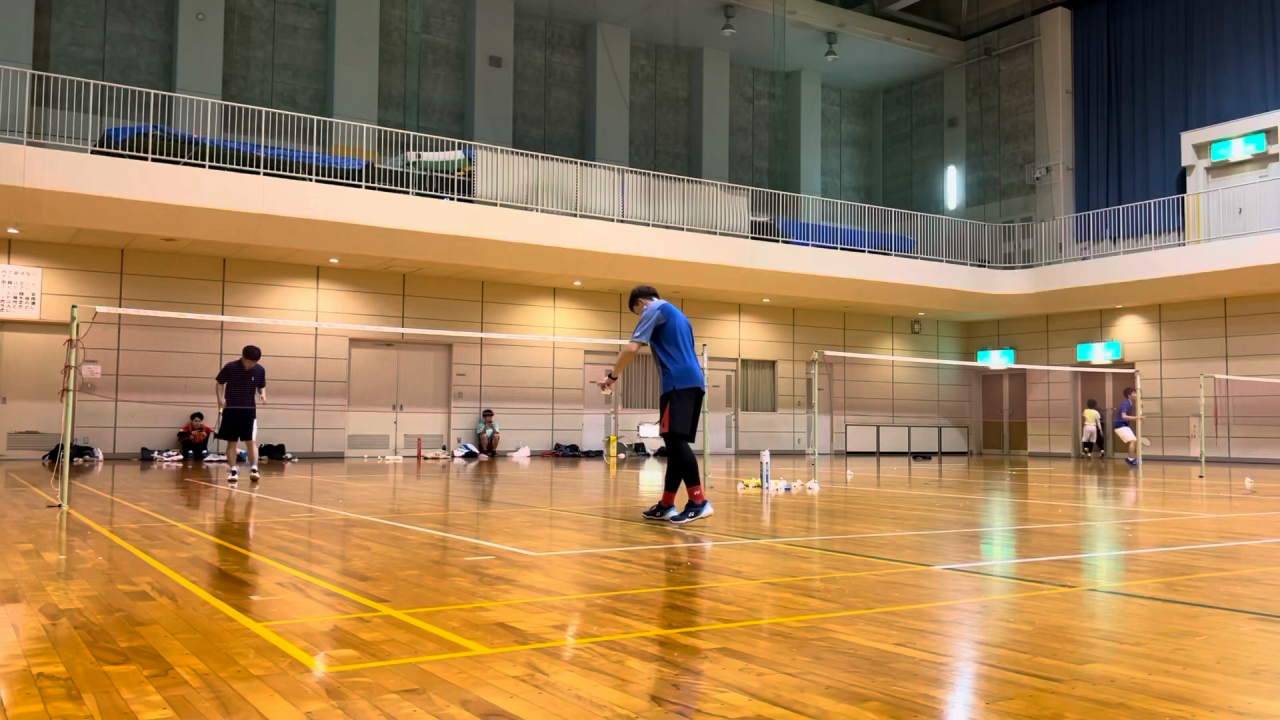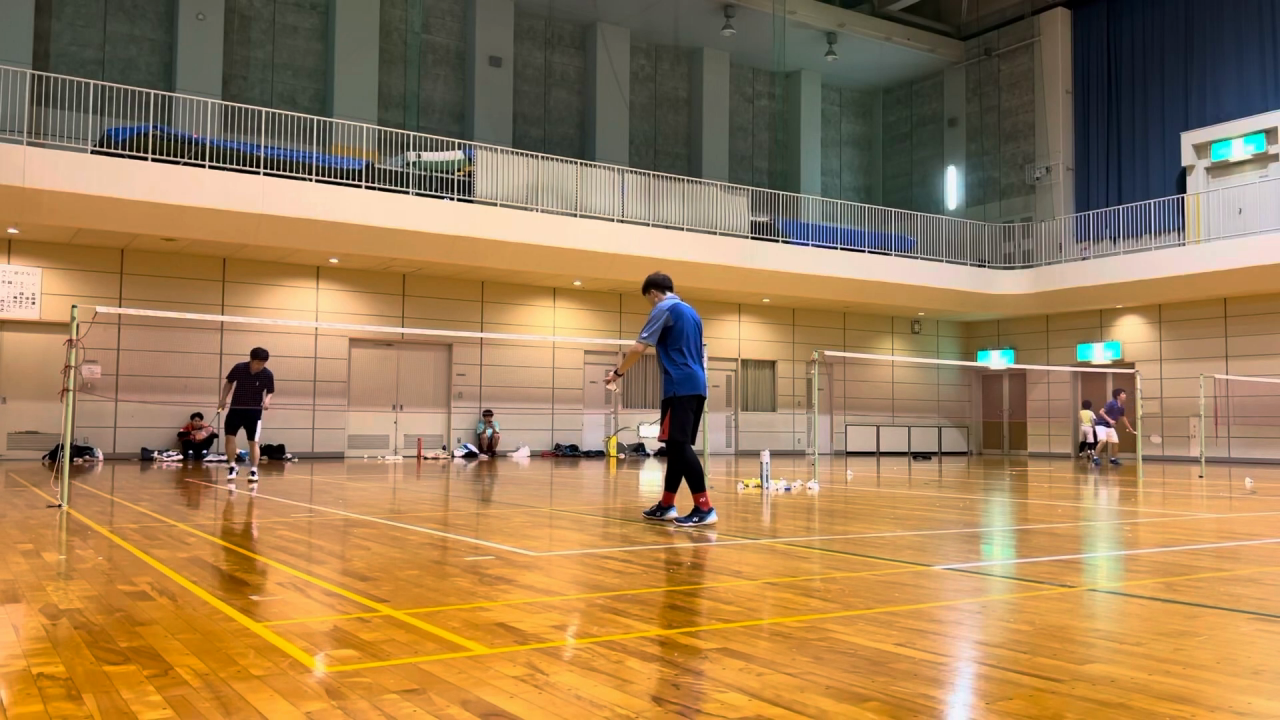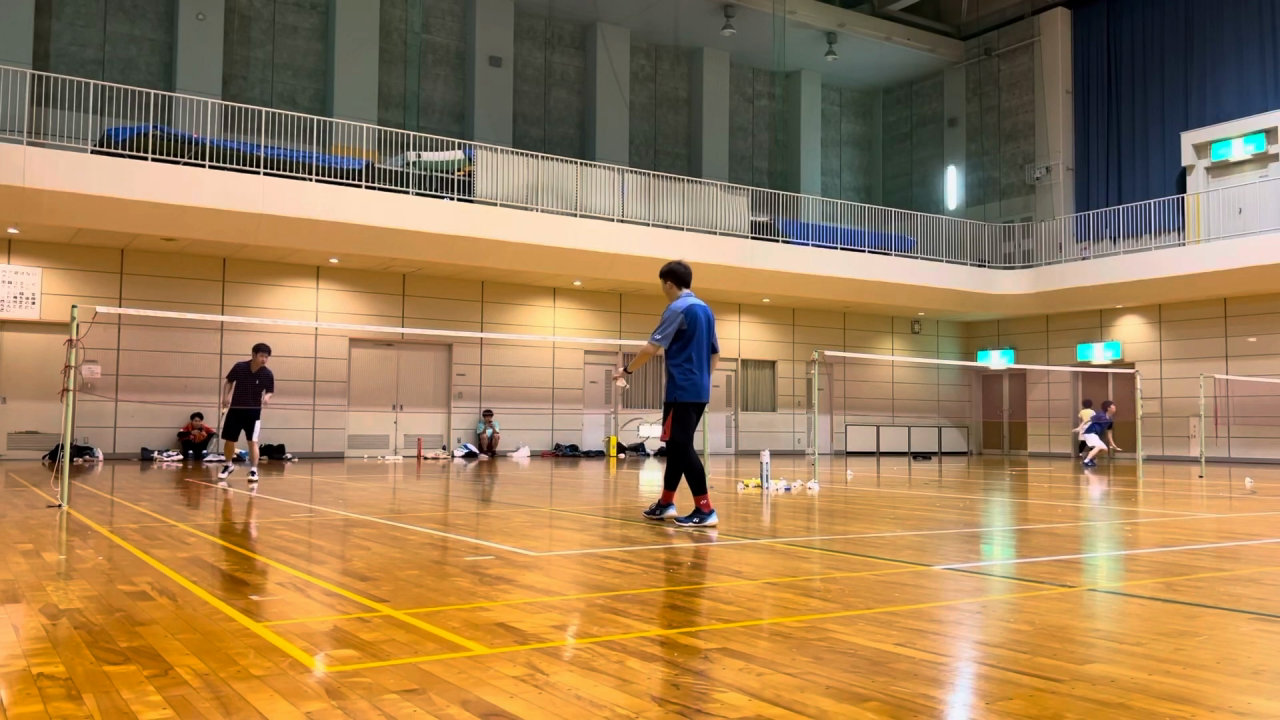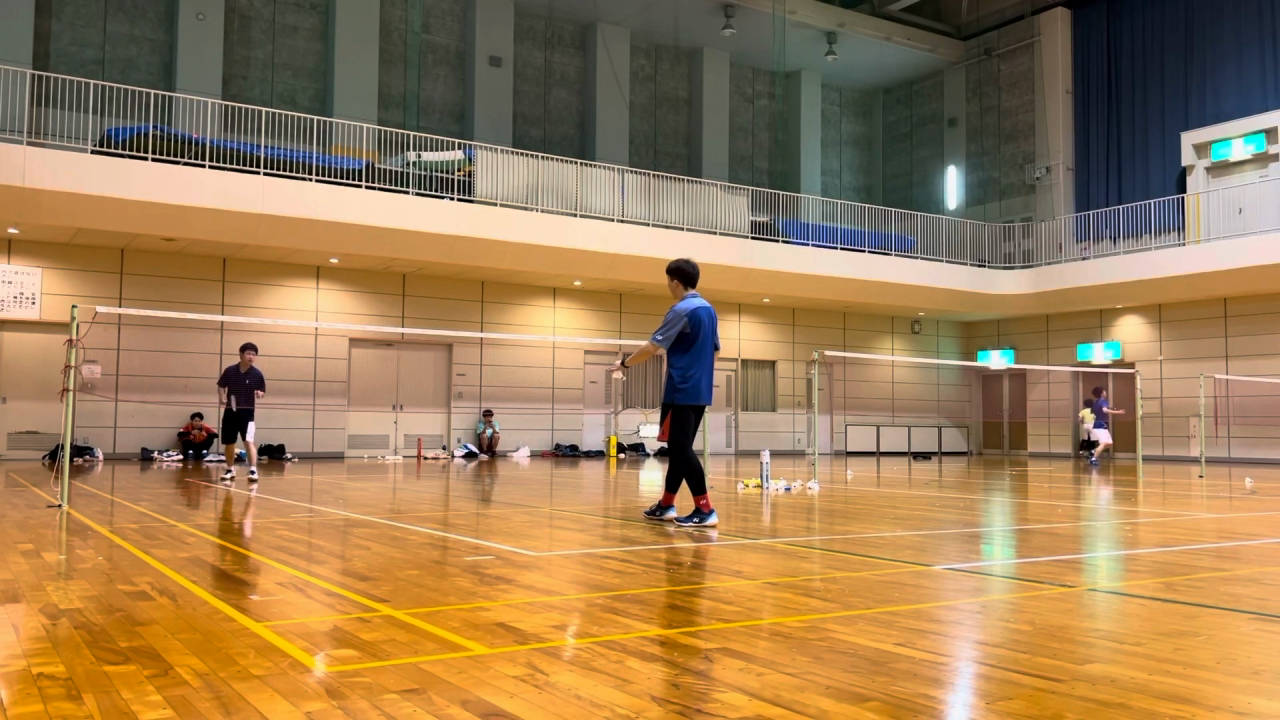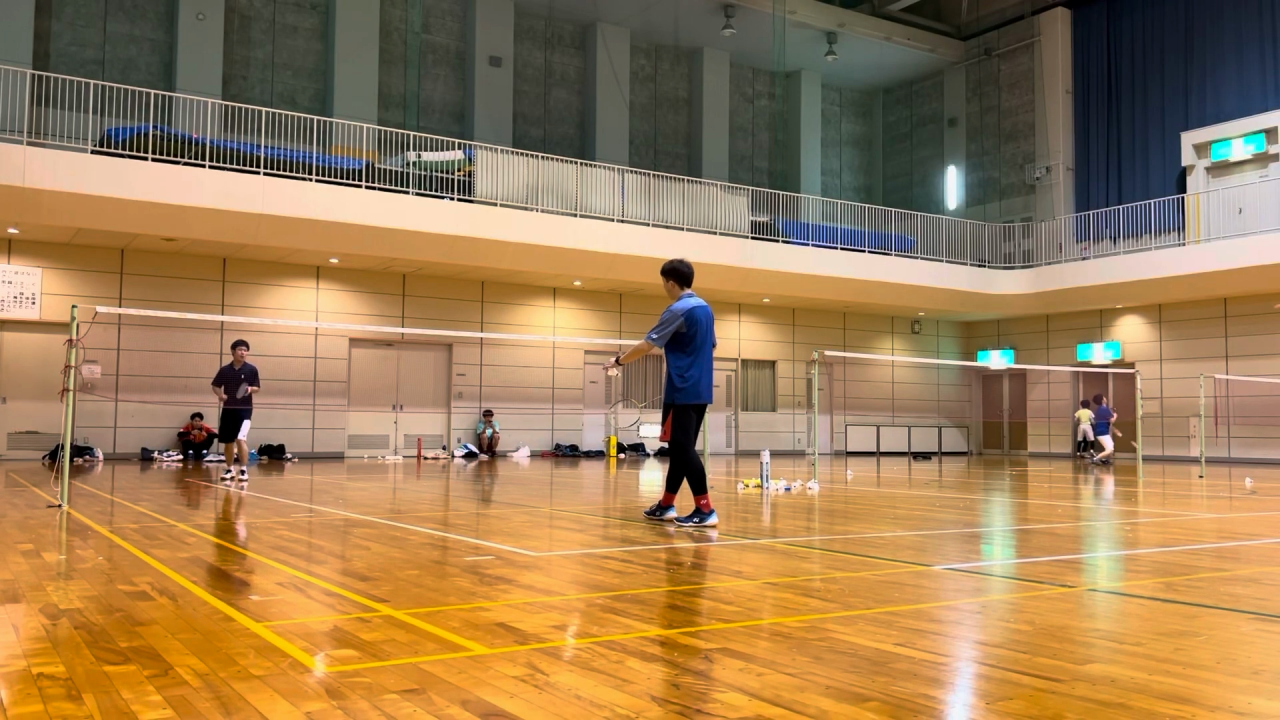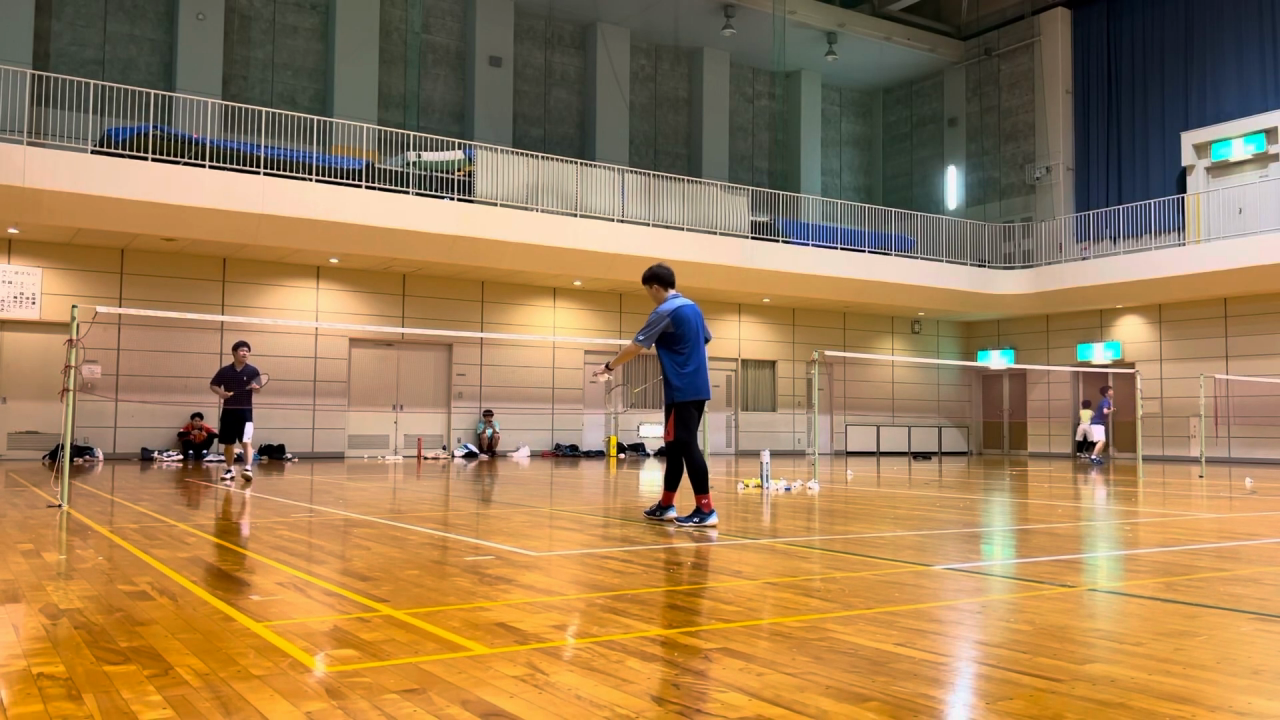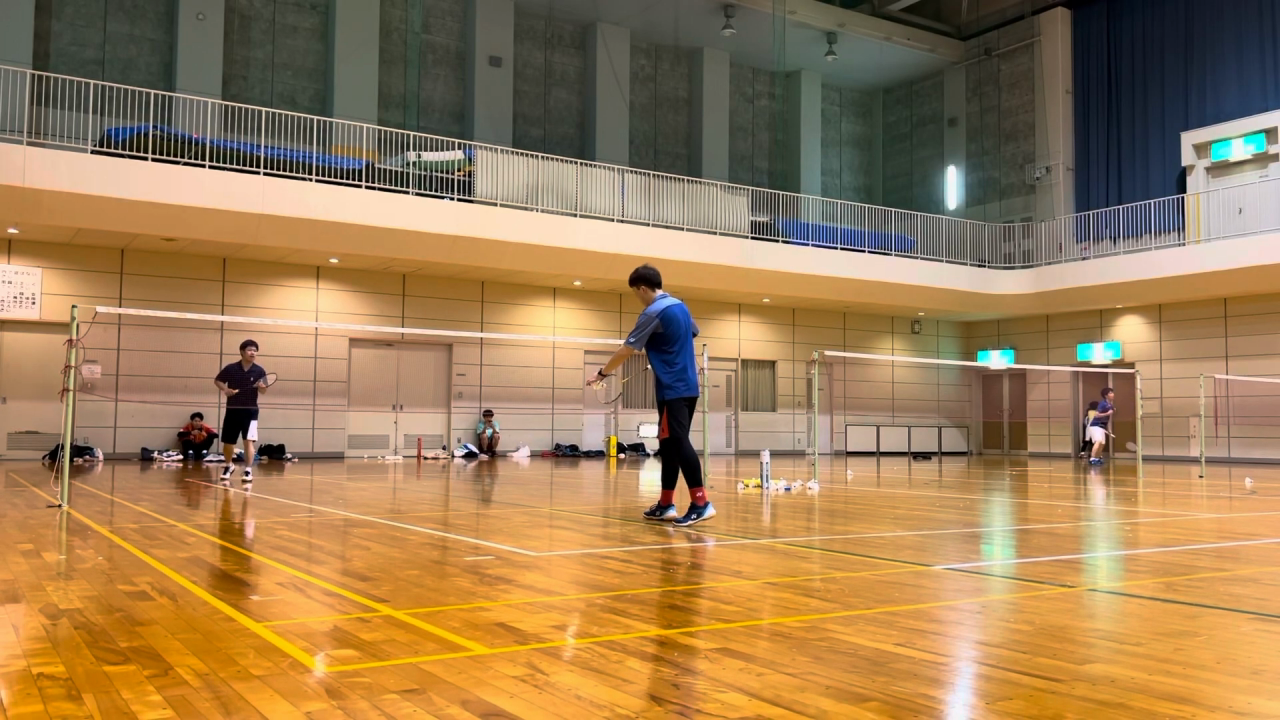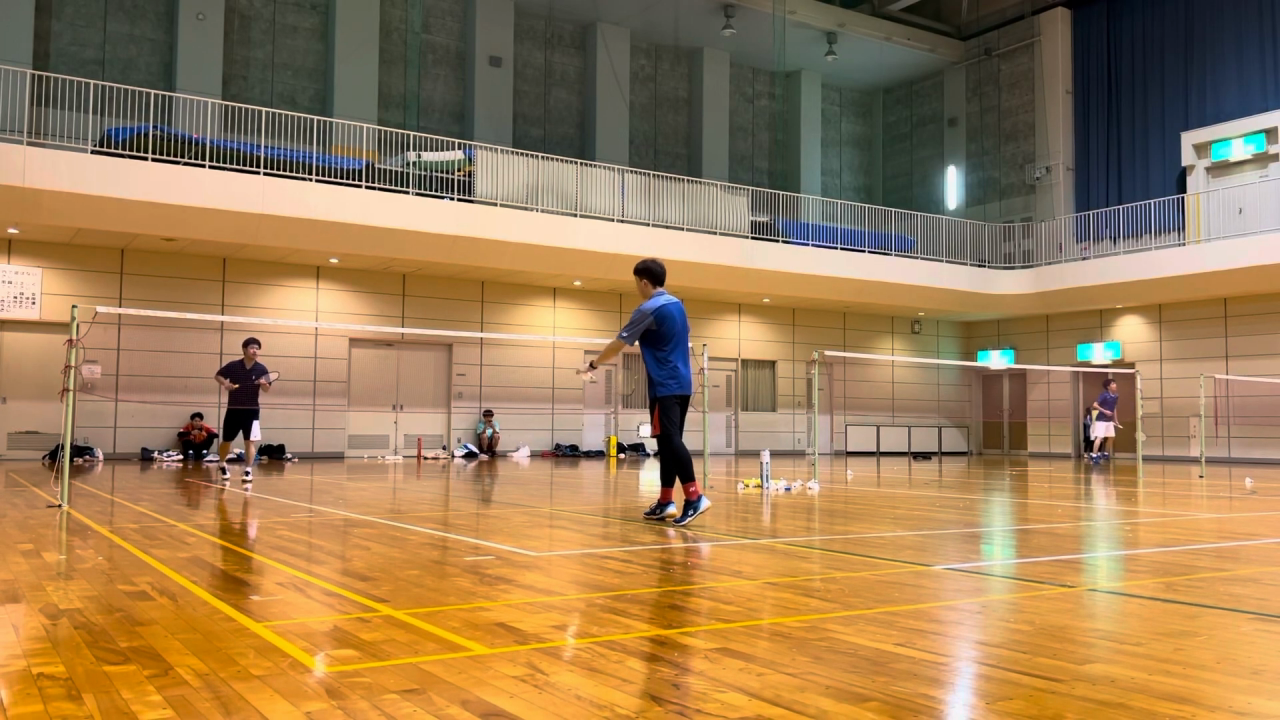
dt=0.3s
person 1, frame 1
left shoulder: (655, 310)
right shoulder: (678, 315)
left elbow: (632, 348)
left wrist: (612, 376)
left hip: (679, 383)
right hip: (693, 382)
left knee: (676, 440)
right knee: (675, 442)
left ankle: (699, 501)
right ankle: (667, 504)
person 1, frame 2
left shoulder: (664, 309)
right shoulder: (691, 312)
left elbow: (639, 347)
left wrist: (618, 372)
left hip: (680, 387)
right hip: (696, 386)
left knee: (679, 445)
right knee: (677, 445)
left ankle: (704, 508)
right ankle: (667, 505)
person 1, frame 3
left shoulder: (678, 309)
right shoulder: (705, 310)
left elbow: (652, 348)
right elbow: (714, 353)
left wrist: (627, 370)
left hip: (682, 390)
right hip: (699, 390)
left knee: (683, 447)
right knee: (676, 445)
left ankle: (705, 510)
right ankle: (666, 503)
person 1, frame 4
left shoulder: (682, 310)
right shoulder: (708, 310)
left elbow: (652, 347)
right elbow: (715, 350)
left wrist: (624, 363)
left hip: (681, 392)
right hip: (700, 391)
left knee: (681, 449)
right knee: (679, 447)
left ankle: (705, 510)
right ankle: (666, 505)
person 1, frame 5
left shoulder: (678, 310)
right shoulder: (705, 308)
left elbow: (647, 345)
right elbow: (710, 346)
left wrist: (619, 361)
left hip: (683, 392)
right hip: (701, 390)
left knee: (683, 448)
right knee: (680, 447)
left ankle: (705, 510)
right ankle: (666, 505)
person 1, frame 6
left shoulder: (665, 312)
right shoulder: (693, 308)
left elbow: (634, 347)
right elbow: (705, 340)
left wrist: (609, 367)
left hip: (682, 390)
right hip: (697, 388)
left knee: (686, 446)
right knee: (676, 446)
left ankle: (705, 509)
right ankle: (666, 505)
person 1, frame 7
left shoulder: (653, 312)
right shoulder: (680, 306)
left elbow: (626, 350)
right elbow: (693, 334)
left wrist: (602, 374)
left hip: (673, 388)
right hip: (687, 385)
left knee: (679, 443)
right knee: (669, 443)
left ankle: (701, 503)
right ankle: (666, 504)
person 1, frame 8
left shoulder: (648, 309)
right shoulder: (677, 305)
left elbow: (618, 344)
left wrist: (593, 365)
left hip: (665, 385)
right hip: (681, 383)
left knee: (670, 440)
right knee: (667, 441)
left ankle: (695, 497)
right ankle: (666, 502)
